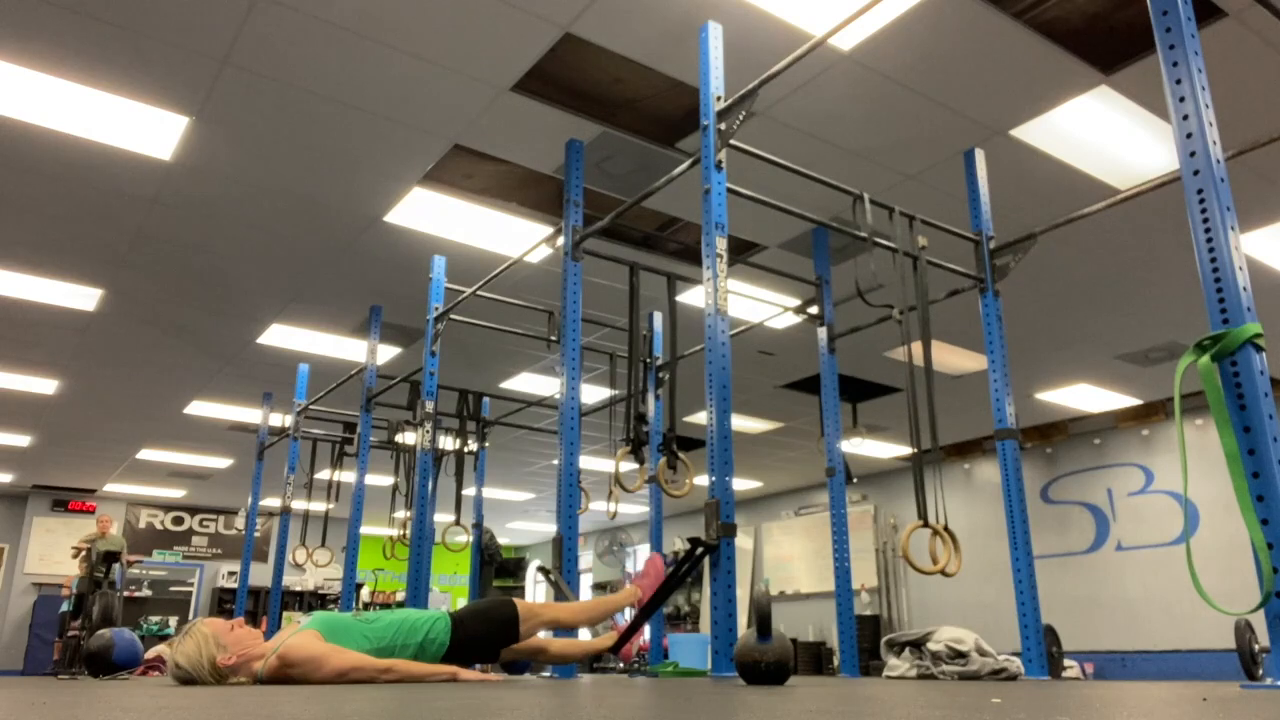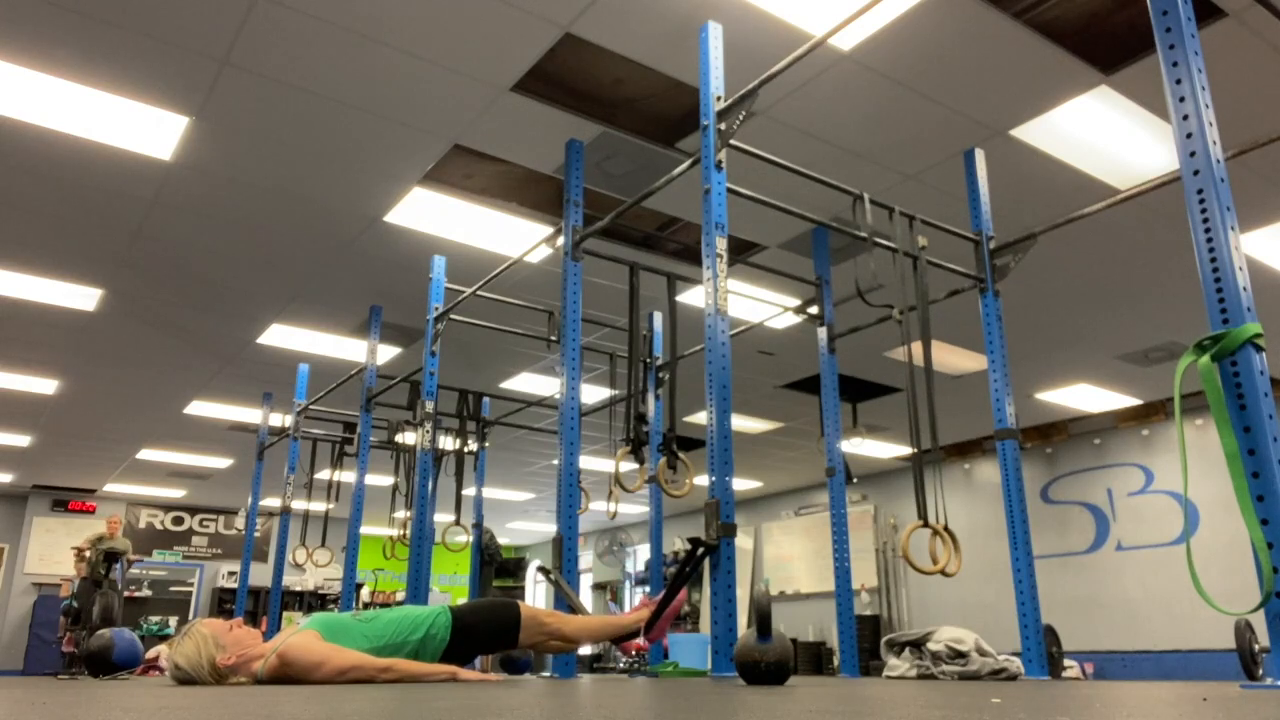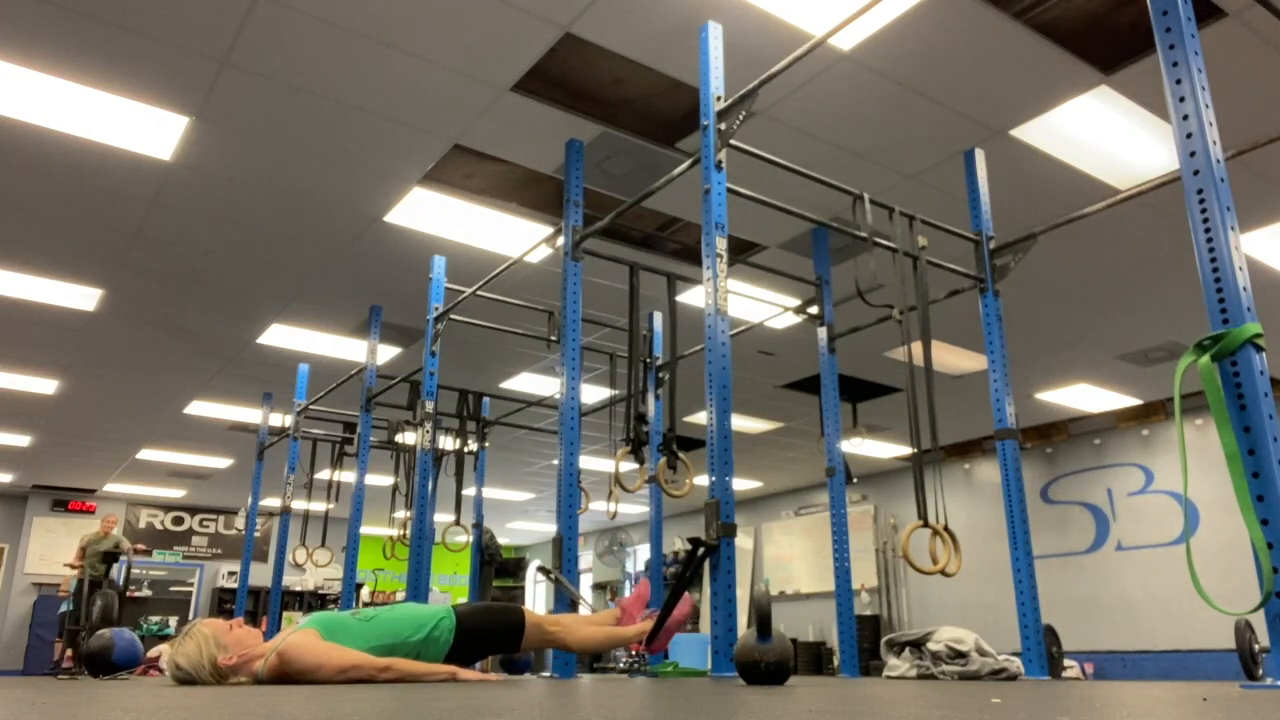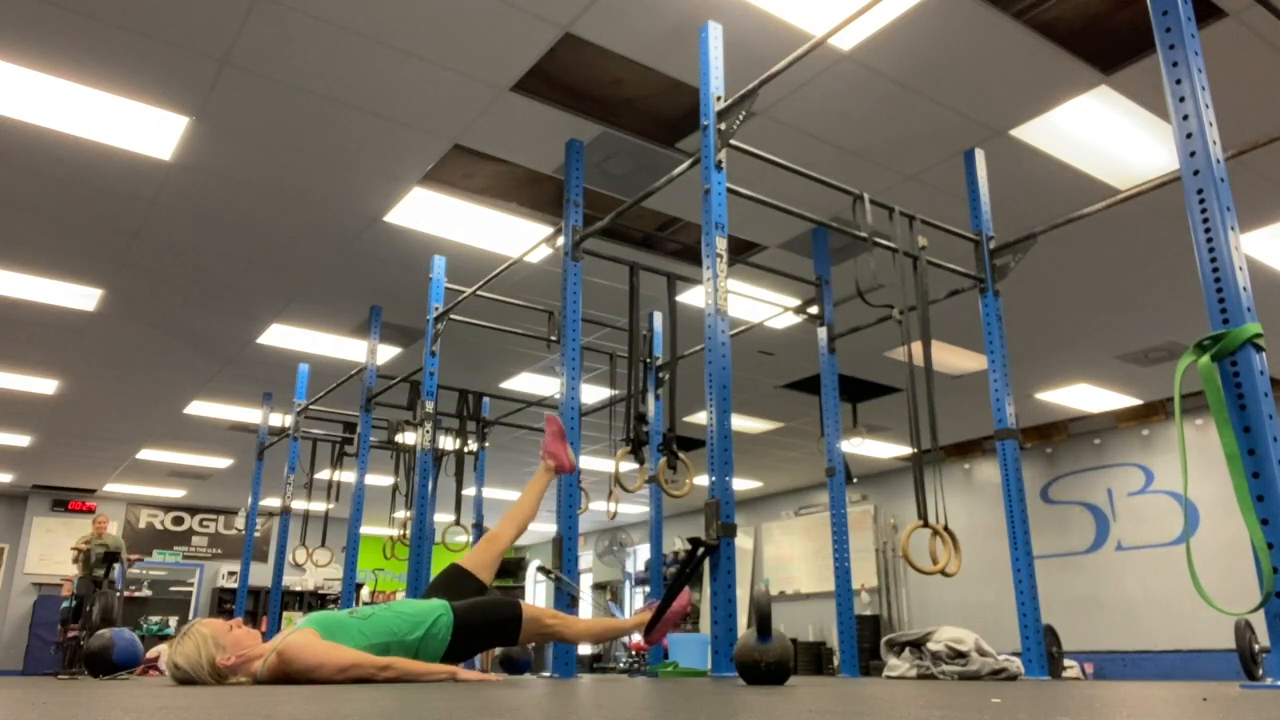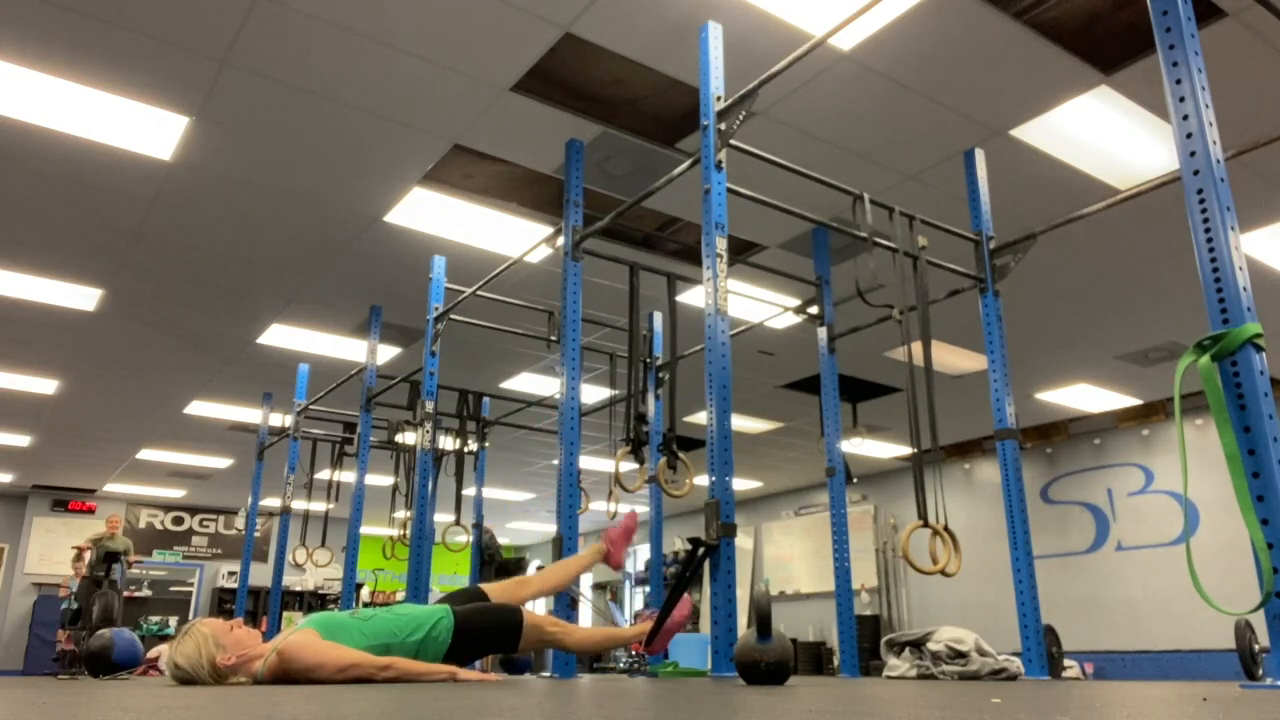
dt=0.7s
person 1, frame 1
left shoulder: (271, 657)
right shoulder: (289, 658)
right elbow: (382, 666)
right wrist: (458, 672)
left hip: (435, 629)
right hip: (443, 639)
left knee: (534, 646)
right knee: (543, 615)
left ankle: (609, 644)
right ankle: (637, 593)
person 1, frame 2
left shoulder: (274, 654)
right shoulder: (290, 659)
right elbow: (382, 668)
right wrist: (457, 673)
left hip: (437, 628)
right hip: (443, 633)
left knee: (538, 635)
right knee: (547, 622)
left ankle: (628, 627)
right ankle: (642, 620)
person 1, frame 3
left shoulder: (279, 649)
right shoulder: (289, 657)
right elbow: (380, 669)
right wrist: (456, 673)
left hip: (433, 621)
right hip: (442, 637)
left knee: (532, 616)
right knee: (546, 628)
left ankle: (621, 617)
right ankle: (645, 633)
person 1, frame 4
left shoulder: (278, 650)
right shoulder: (291, 657)
right elbow: (382, 668)
right wrist: (456, 673)
left hip: (427, 612)
right hip: (440, 633)
left knee: (496, 542)
right knee: (549, 621)
left ankle: (551, 466)
right ankle: (645, 622)
person 1, frame 5
left shoulder: (274, 656)
right shoulder: (289, 656)
right elbow: (378, 667)
right wrist: (455, 672)
left hip: (431, 618)
right hip: (439, 634)
left knee: (525, 587)
right knee: (548, 628)
left ankle: (605, 549)
right ankle: (647, 633)
